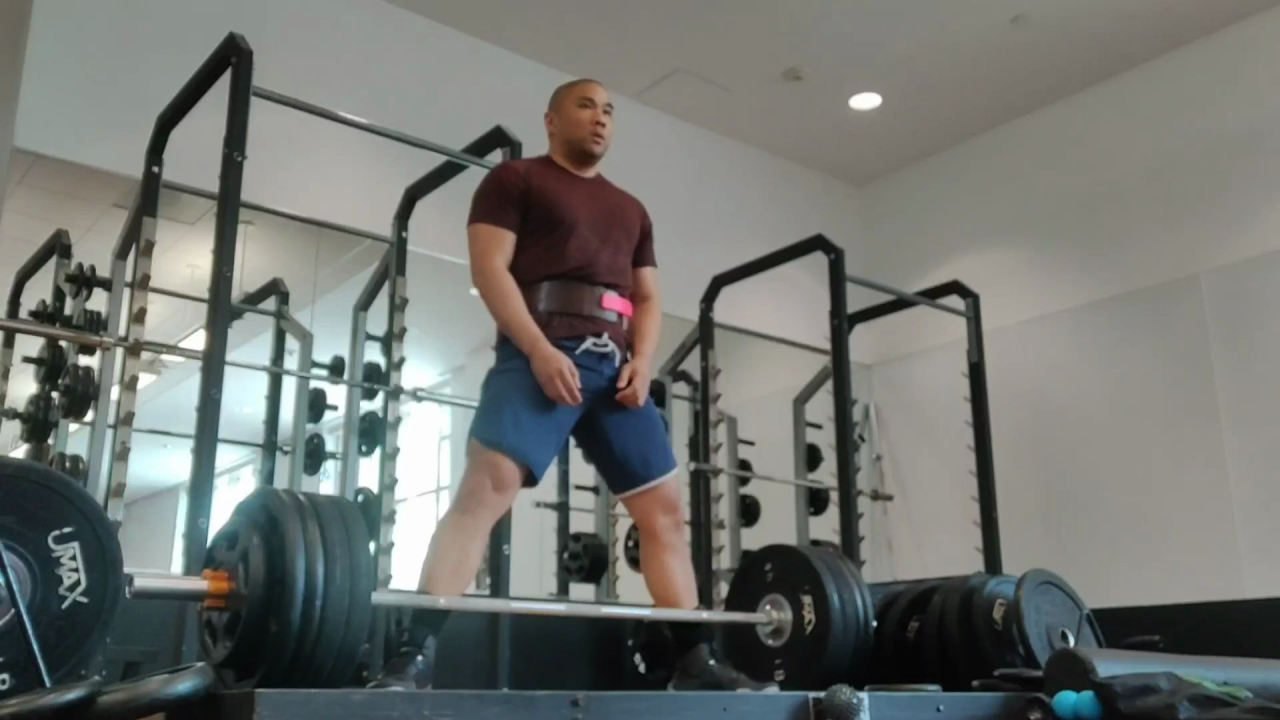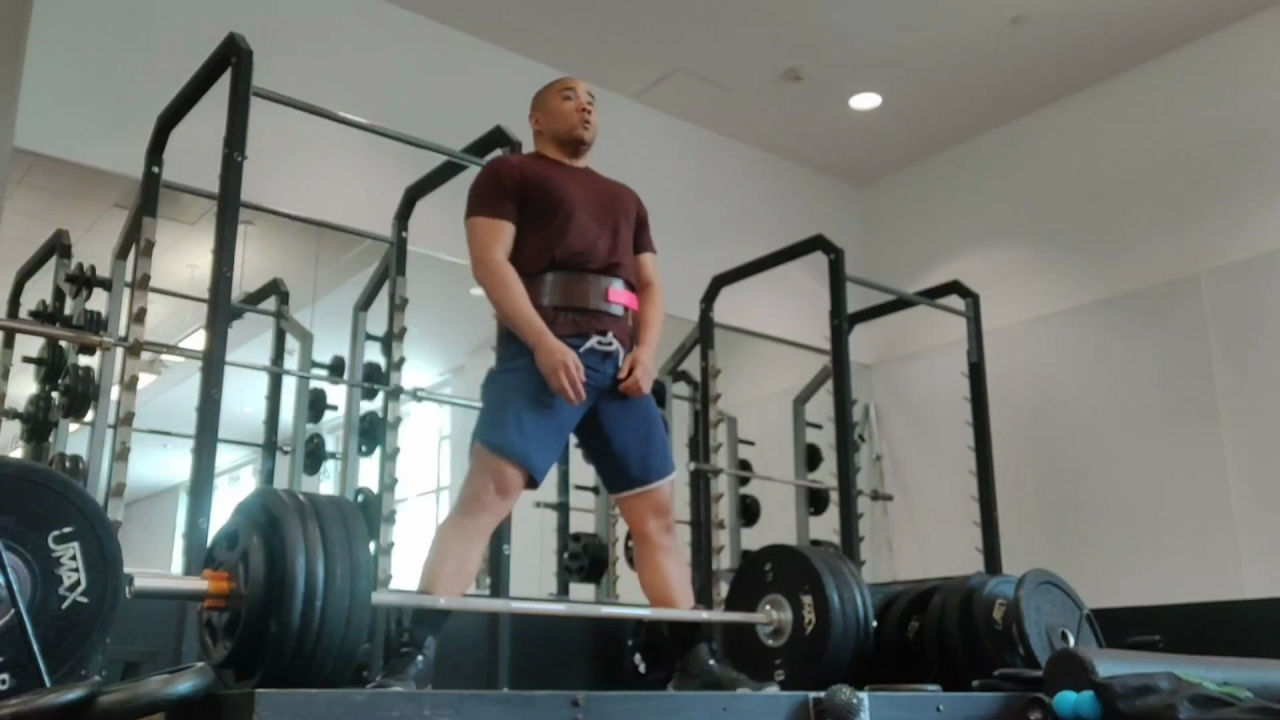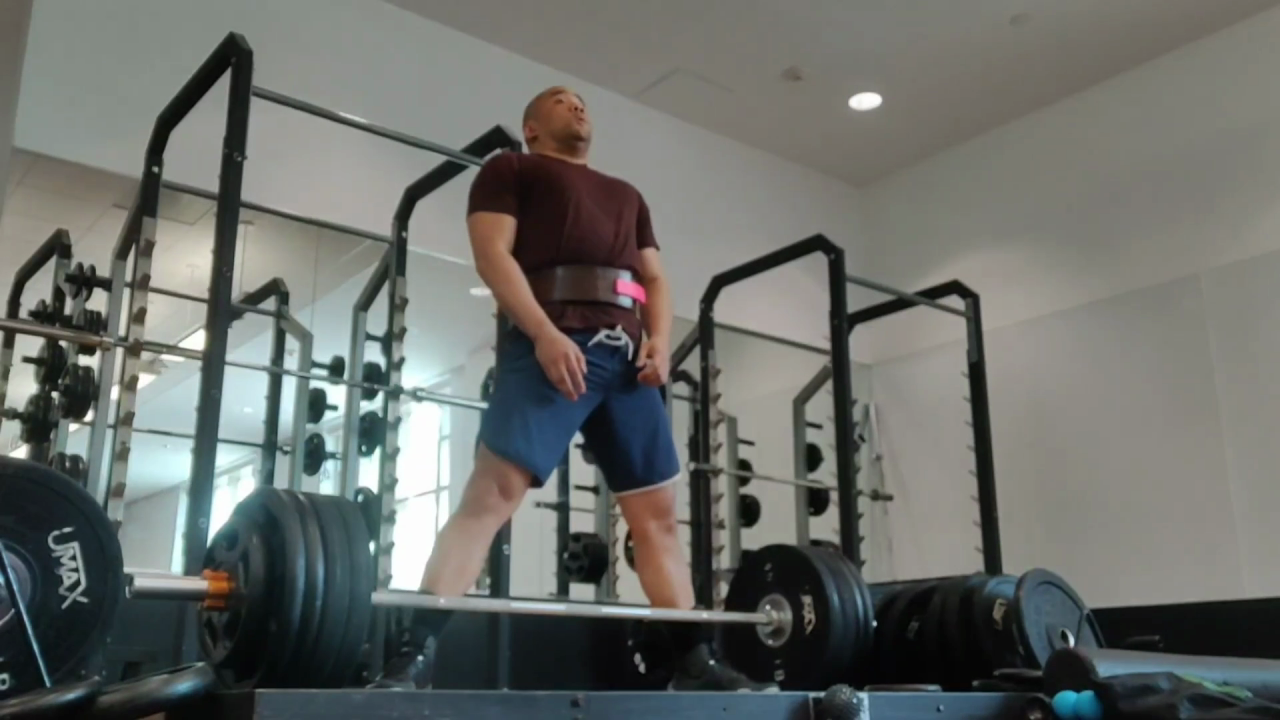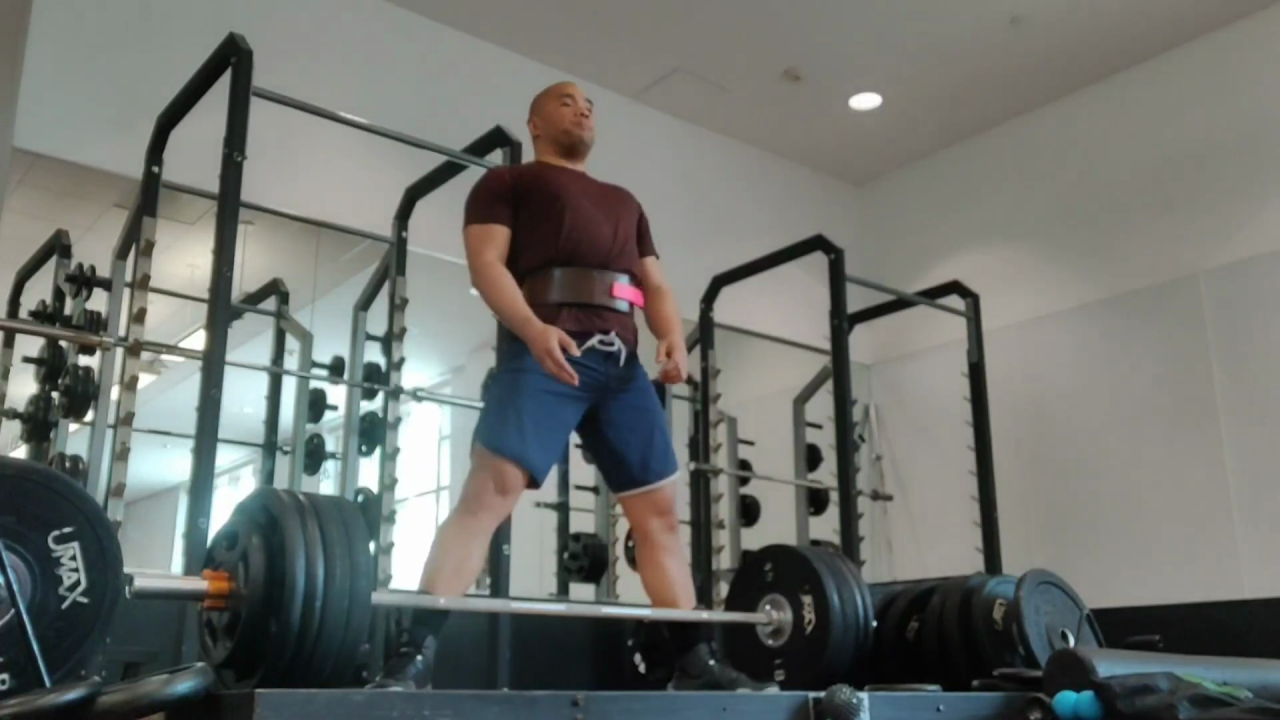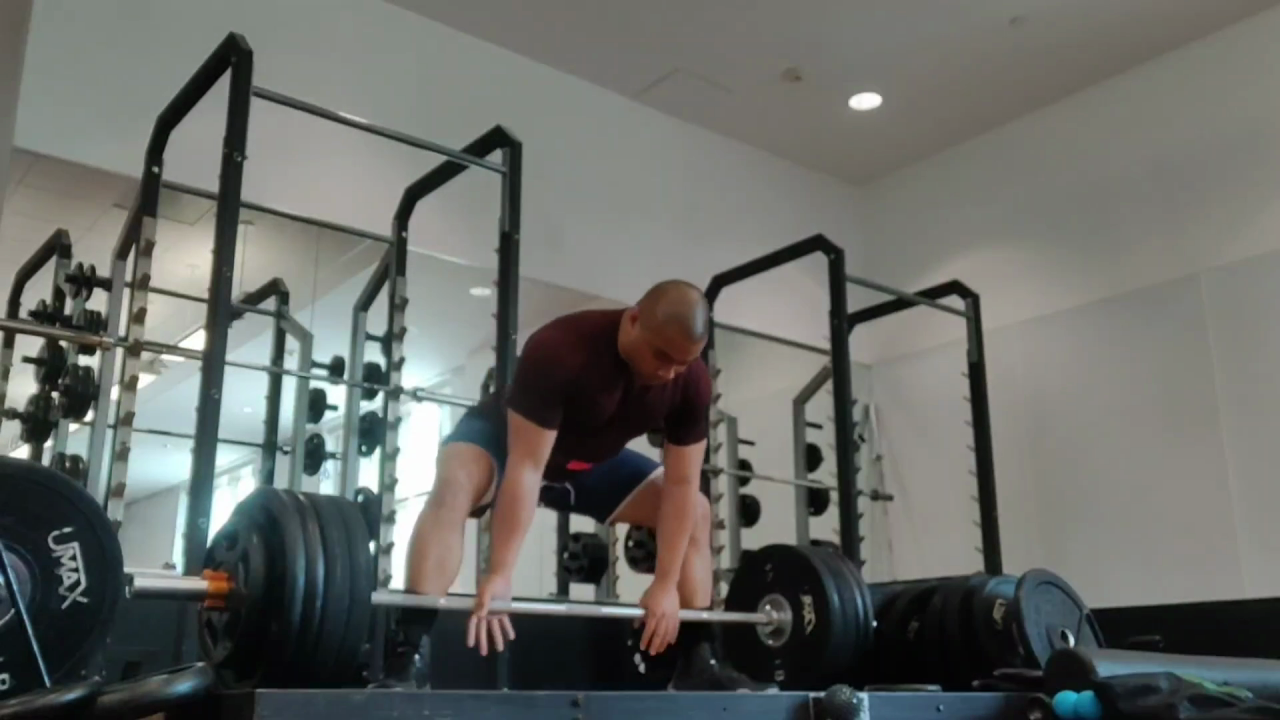
dt=1s
person 1, frame 1
left shoulder: (630, 209)
right shoulder: (515, 180)
left elbow: (648, 297)
right elbow: (489, 267)
left wrist: (642, 361)
right wrist: (540, 350)
left hip: (614, 365)
right hip: (540, 356)
left knee: (665, 509)
right knee: (484, 489)
left ankle: (695, 659)
right ankle: (415, 654)
person 1, frame 2
left shoulder: (624, 198)
right shoulder: (508, 173)
left elbow: (650, 284)
right elbow: (490, 260)
left wrist: (646, 349)
right wrist: (543, 343)
left hip: (617, 360)
right hip: (543, 351)
left knee: (657, 513)
right knee: (487, 491)
left ankle: (695, 660)
right ankle: (414, 655)
person 1, frame 3
left shoulder: (626, 194)
right shoulder: (510, 170)
left elbow: (655, 278)
right elbow: (493, 252)
left wrist: (659, 339)
right wrist: (545, 333)
left hip: (625, 355)
right hip: (551, 346)
left knee: (658, 512)
right knee: (491, 493)
left ankle: (695, 660)
right ankle: (414, 654)
person 1, frame 4
left shoulder: (623, 202)
right shoulder: (508, 182)
left elbow: (655, 286)
right elbow: (486, 262)
left wrist: (673, 337)
right wrist: (531, 328)
left hip: (622, 360)
right hip: (546, 350)
left knee: (660, 512)
right knee: (490, 493)
left ankle: (695, 659)
right ankle: (414, 653)
person 1, frame 5
left shoulder: (691, 383)
right shoulder: (559, 349)
left elbow: (681, 483)
right elbow: (524, 469)
left wrist: (666, 584)
right wrist: (500, 575)
left hip: (589, 462)
right hip: (504, 436)
left knee: (695, 511)
right knee: (454, 486)
left ankle: (698, 661)
right ankle: (411, 657)
